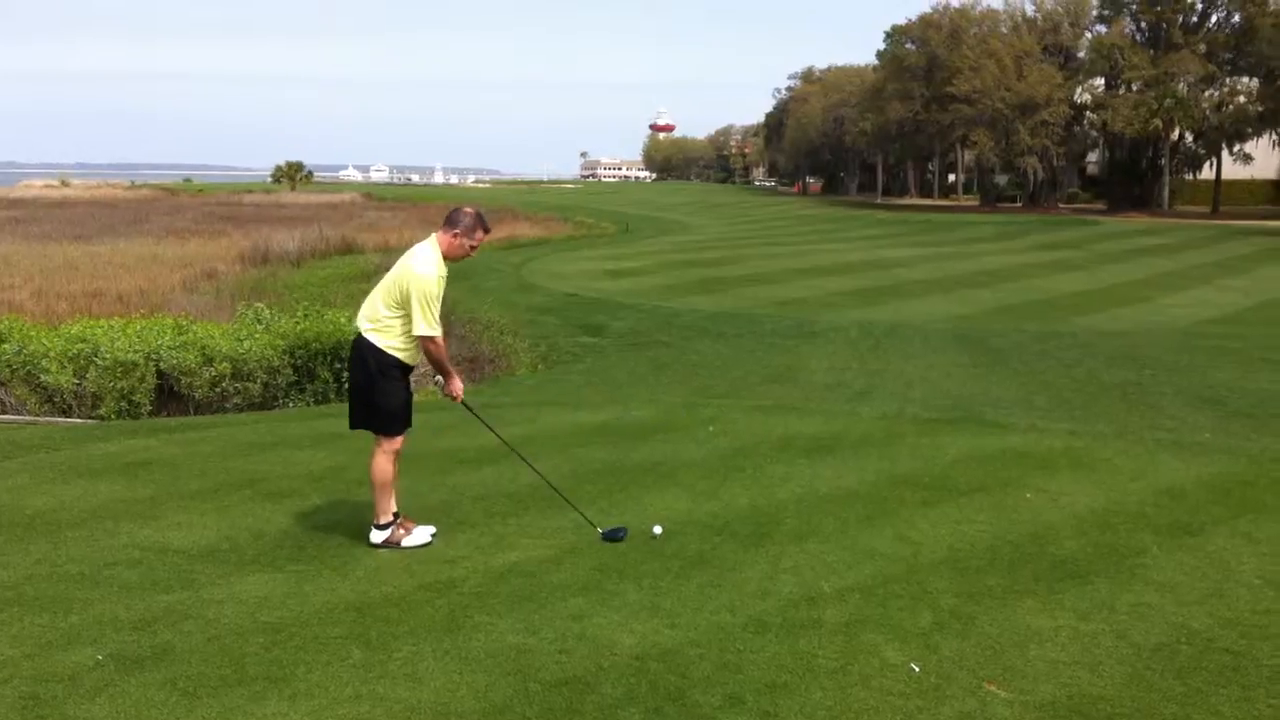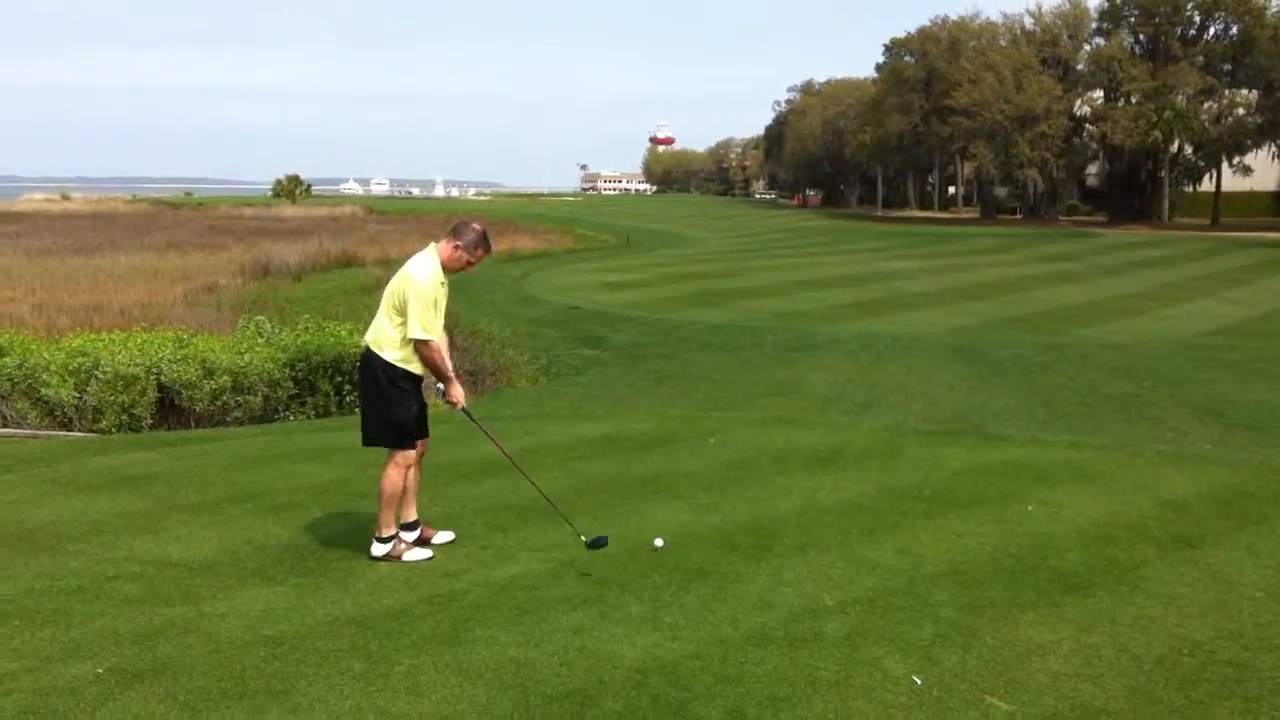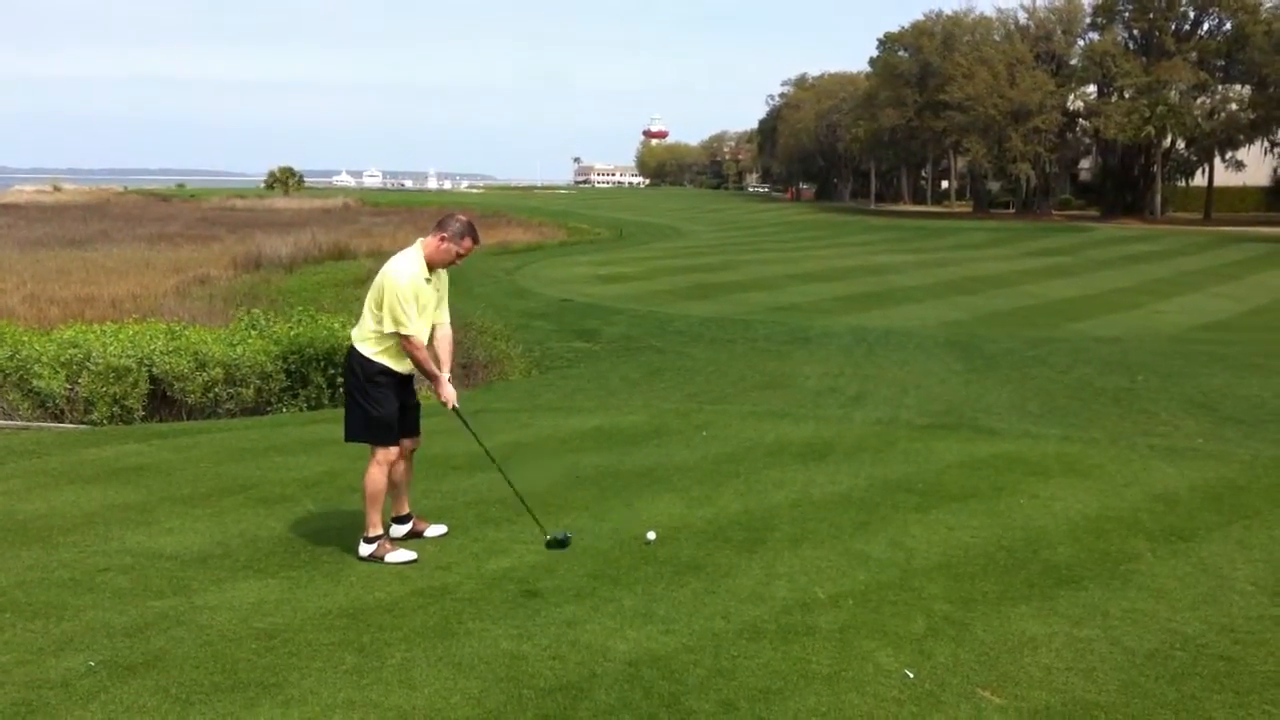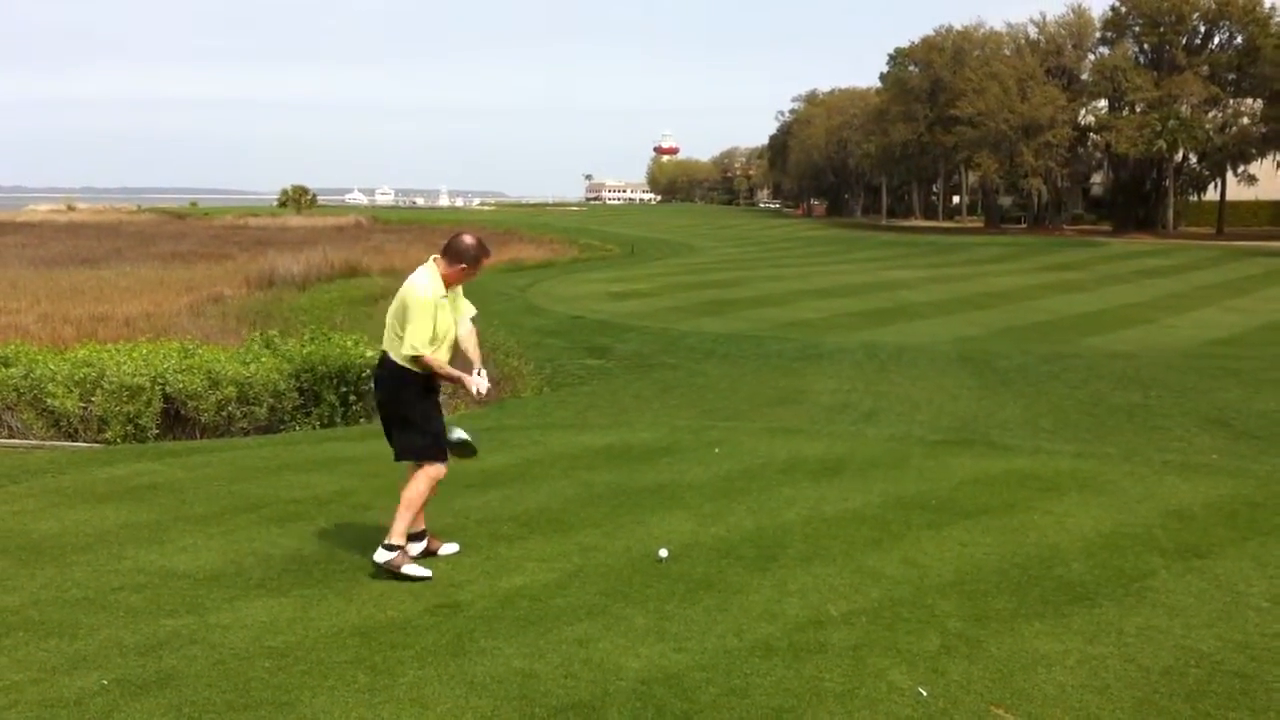
dt=1s
person 1, frame 1
left shoulder: (430, 254)
right shoulder: (427, 271)
left elbow: (428, 330)
right elbow: (428, 338)
left wrist: (445, 371)
right wrist: (450, 377)
left hip: (389, 354)
right hip: (379, 356)
left knee: (394, 440)
right knee: (389, 443)
left ankle: (391, 515)
right ankle: (382, 527)
person 1, frame 2
left shoulder: (434, 269)
right shoulder: (424, 277)
left elbow: (436, 332)
right elbow: (424, 343)
left wrist: (450, 374)
right wrist: (449, 381)
left hip: (402, 369)
right hip: (387, 370)
left knee: (417, 448)
right knee: (402, 455)
left ankle: (409, 527)
right ankle: (384, 540)
person 1, frame 3
left shoulder: (437, 274)
right shoulder: (403, 274)
left elbow: (442, 327)
right elbow: (409, 339)
left wrist: (444, 374)
right wrist: (438, 381)
left hip: (397, 369)
right hip: (371, 367)
left knee: (407, 444)
right knee: (385, 452)
left ankle: (402, 520)
right ankle: (372, 539)
person 1, frame 4
left shoulder: (448, 283)
right shoulder: (422, 293)
left elbow: (463, 325)
right elbow: (422, 357)
left wrist: (478, 367)
right wrist: (462, 379)
left hip: (420, 382)
right hip: (404, 383)
left knee: (431, 458)
right knee: (433, 466)
left ankle: (417, 537)
right ankle: (391, 548)
